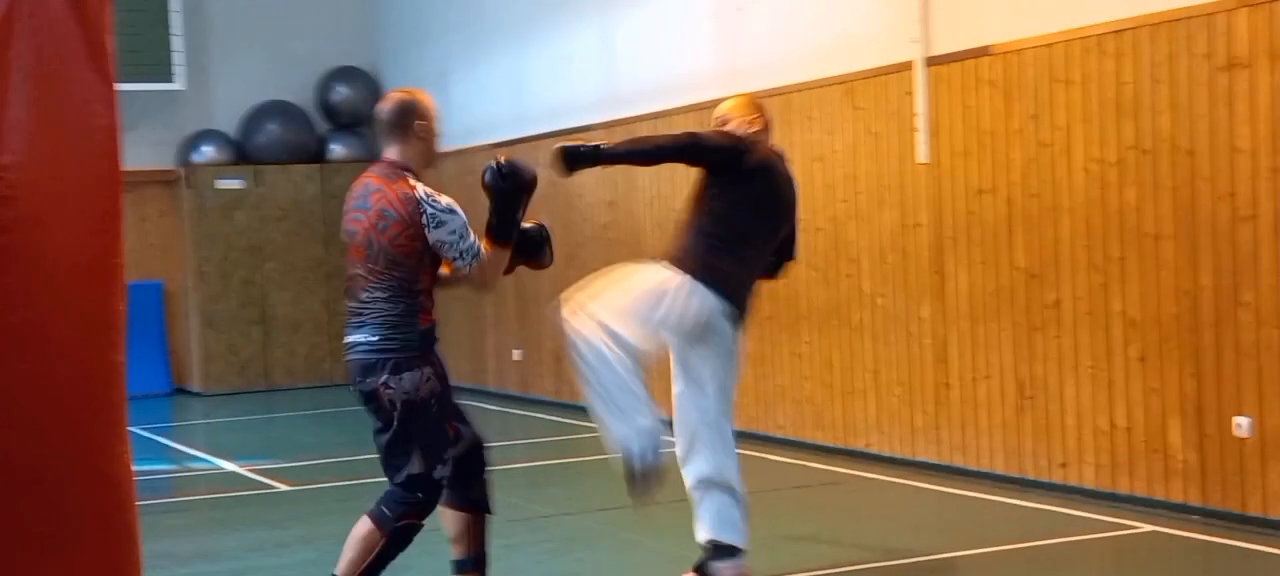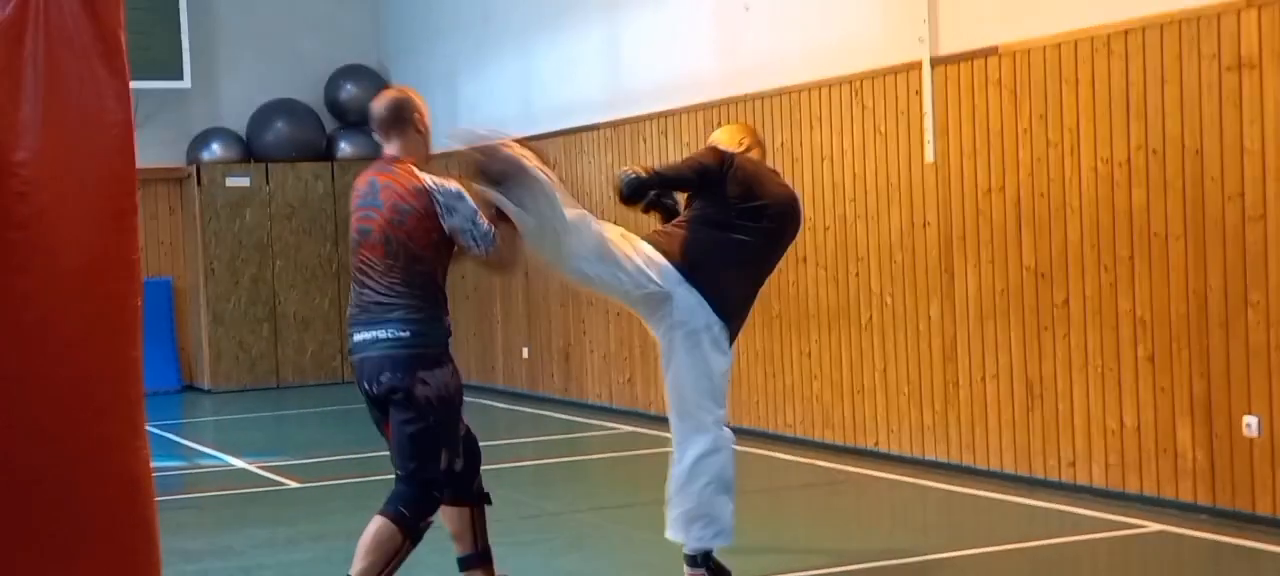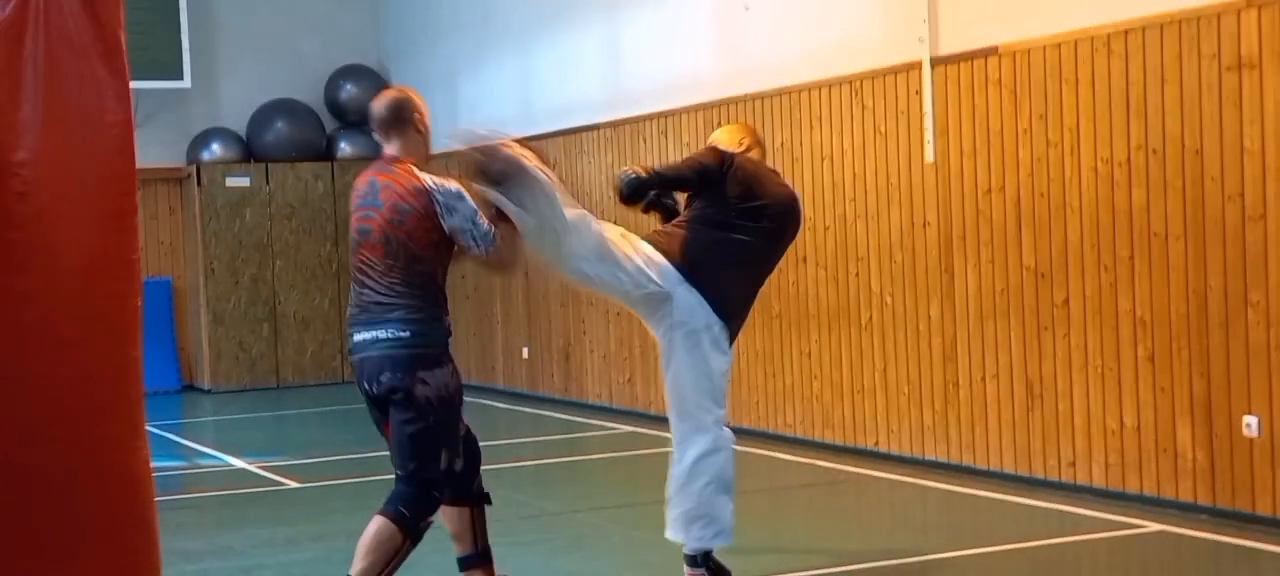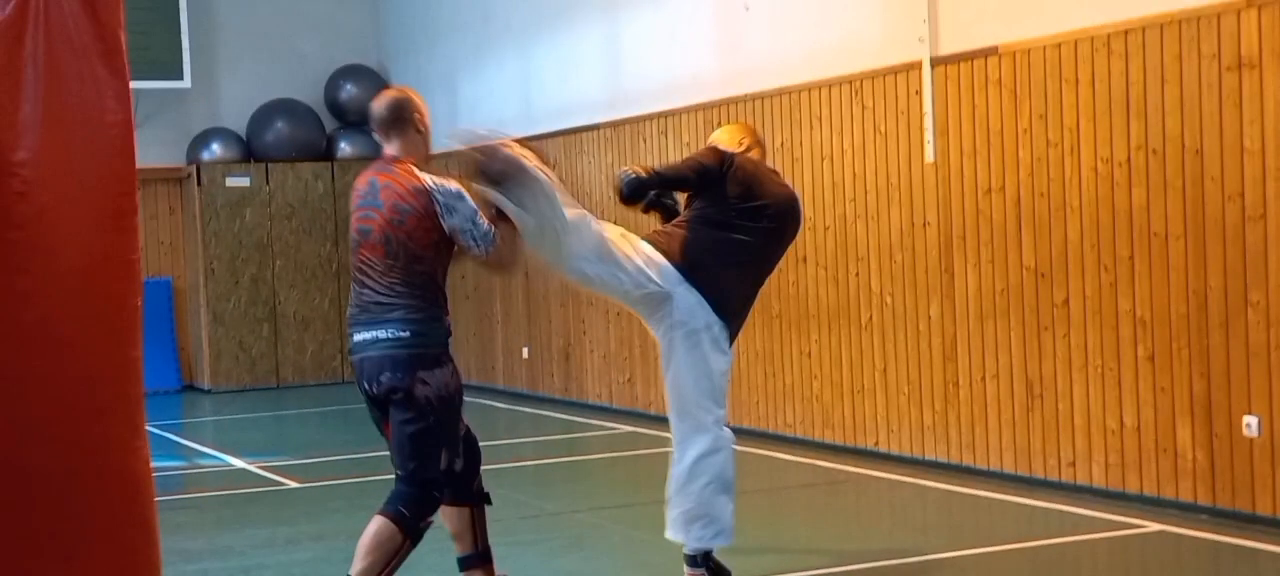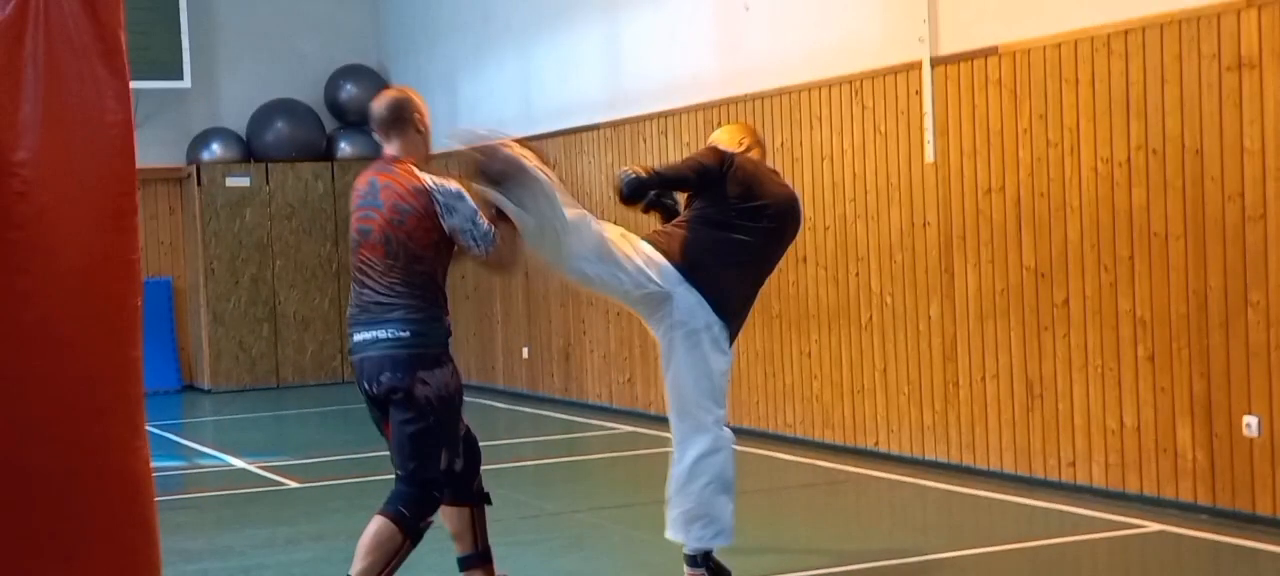
dt=0.2s
person 1, frame 1
left shoulder: (363, 190)
right shoulder: (429, 204)
right elbow: (483, 275)
left wrist: (505, 251)
right wrist: (507, 210)
left hip: (367, 351)
right hip: (402, 358)
left knee: (461, 456)
right knee: (414, 490)
person 1, frame 2
left shoulder: (364, 186)
right shoulder: (437, 193)
right elbow: (498, 255)
left hip: (369, 349)
right hip: (412, 353)
left knee: (458, 457)
right knee: (419, 489)
person 1, frame 3
left shoulder: (365, 186)
right shoulder: (438, 192)
right elbow: (500, 255)
left hip: (369, 349)
right hip: (413, 352)
left knee: (458, 457)
right knee: (419, 489)
person 1, frame 4
left shoulder: (364, 186)
right shoulder: (438, 192)
right elbow: (500, 255)
left wrist: (484, 211)
left hip: (369, 350)
right hip: (414, 352)
left knee: (458, 457)
right knee: (418, 489)
person 1, frame 5
left shoulder: (364, 186)
right shoulder: (438, 192)
right elbow: (501, 255)
left wrist: (474, 222)
left hip: (369, 350)
right hip: (414, 352)
left knee: (457, 457)
right knee: (419, 489)
person 2, frame 1
left shoulder: (737, 150)
right shoulder: (784, 185)
left elbow: (671, 147)
right elbow: (773, 262)
left wrist: (593, 153)
left hip: (686, 286)
right hip: (726, 309)
left knee: (588, 314)
right knee: (708, 424)
left ankle: (638, 443)
person 2, frame 2
left shoulder: (723, 165)
right shoulder: (788, 206)
left elbow: (640, 183)
left wrist: (637, 180)
left hip: (662, 270)
right hip: (710, 317)
left knee: (571, 233)
right knee: (702, 429)
person 2, frame 3
left shoulder: (723, 165)
right shoulder: (788, 206)
left elbow: (640, 184)
left wrist: (637, 180)
left hip: (660, 269)
right hip: (710, 316)
left knee: (571, 232)
right knee: (702, 429)
person 2, frame 4
left shoulder: (724, 165)
right shoulder: (787, 206)
left elbow: (640, 184)
left wrist: (637, 180)
left hip: (660, 268)
right hip: (709, 316)
right knee: (702, 429)
person 2, frame 5
left shoulder: (724, 165)
right shoulder: (787, 206)
left elbow: (645, 183)
left wrist: (638, 180)
left hip: (659, 268)
right hip: (709, 316)
right knee: (703, 429)
